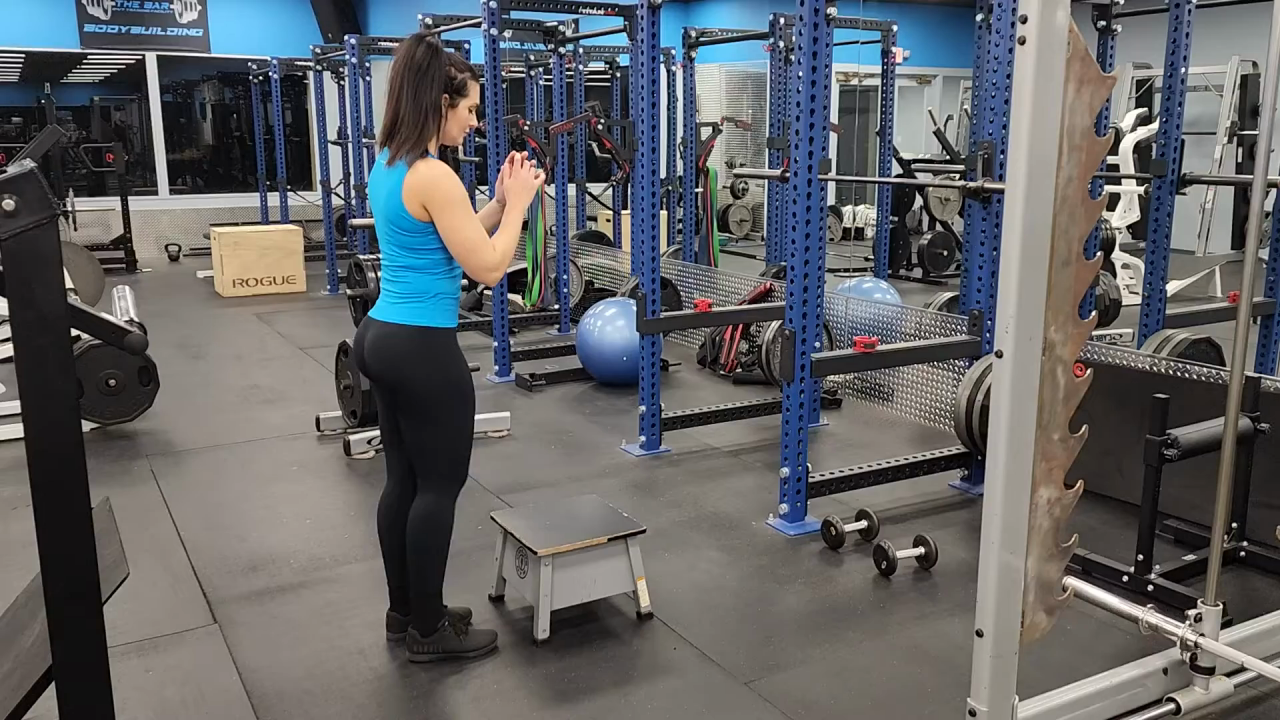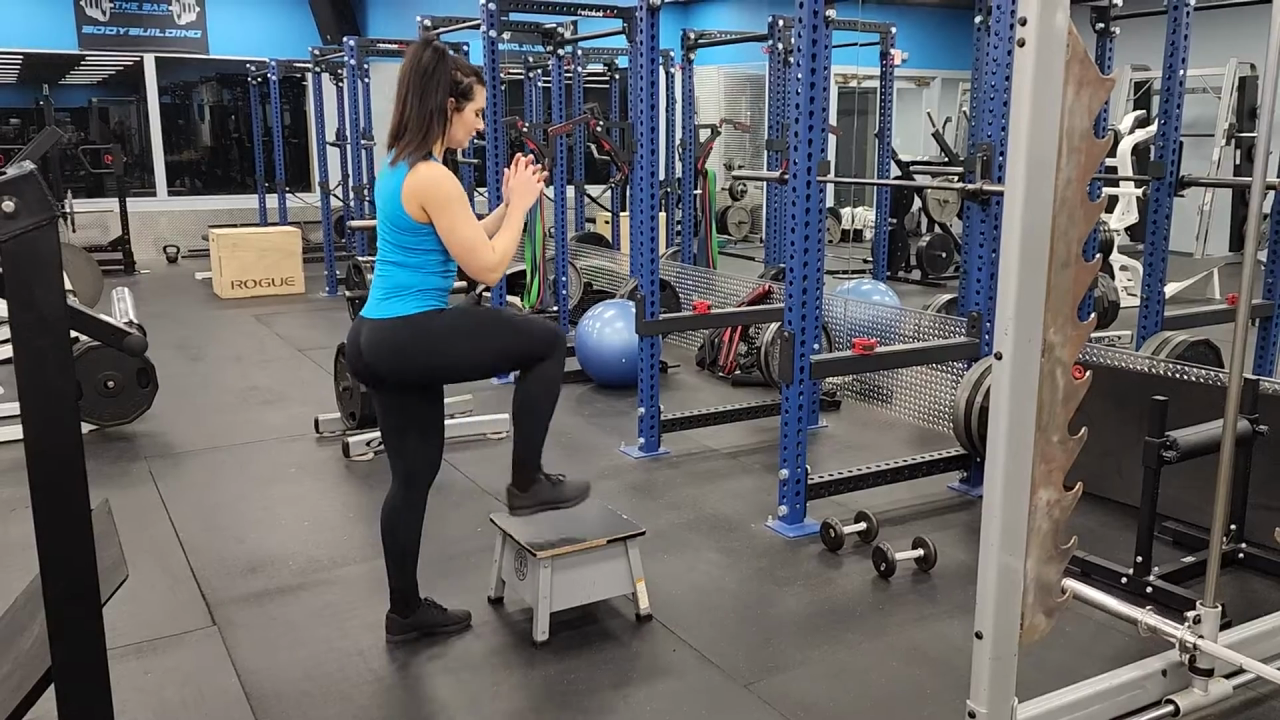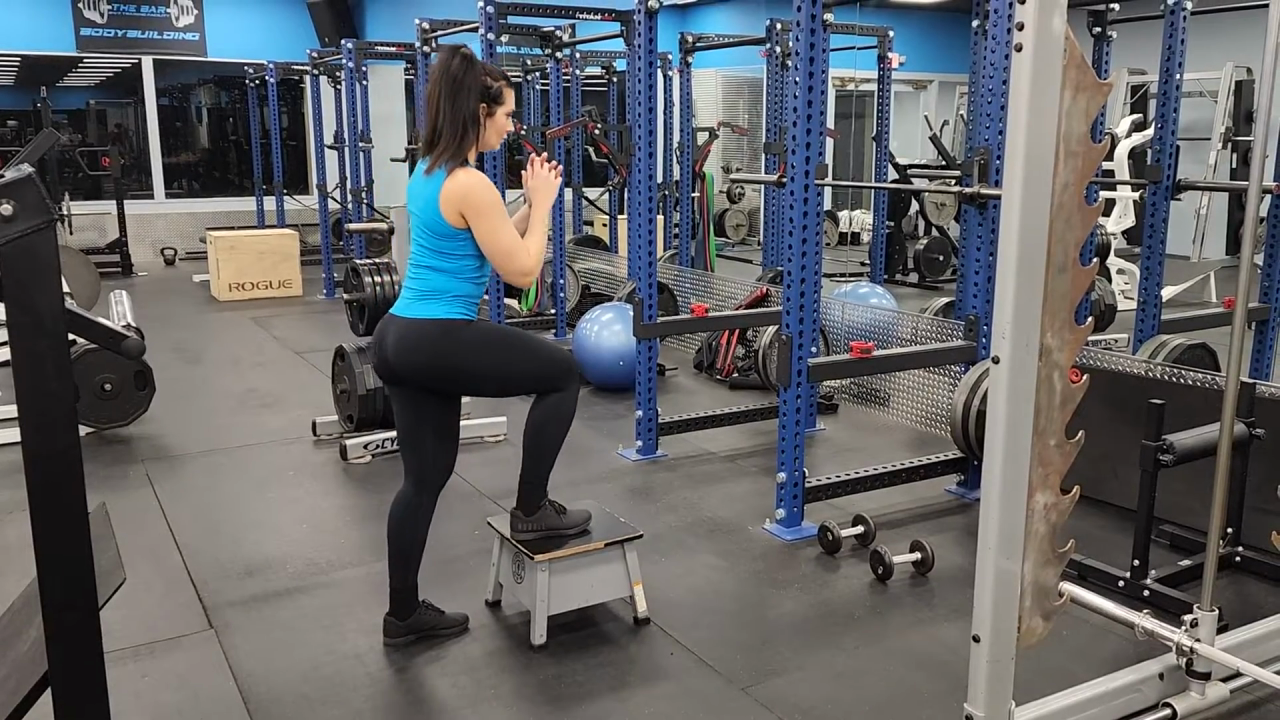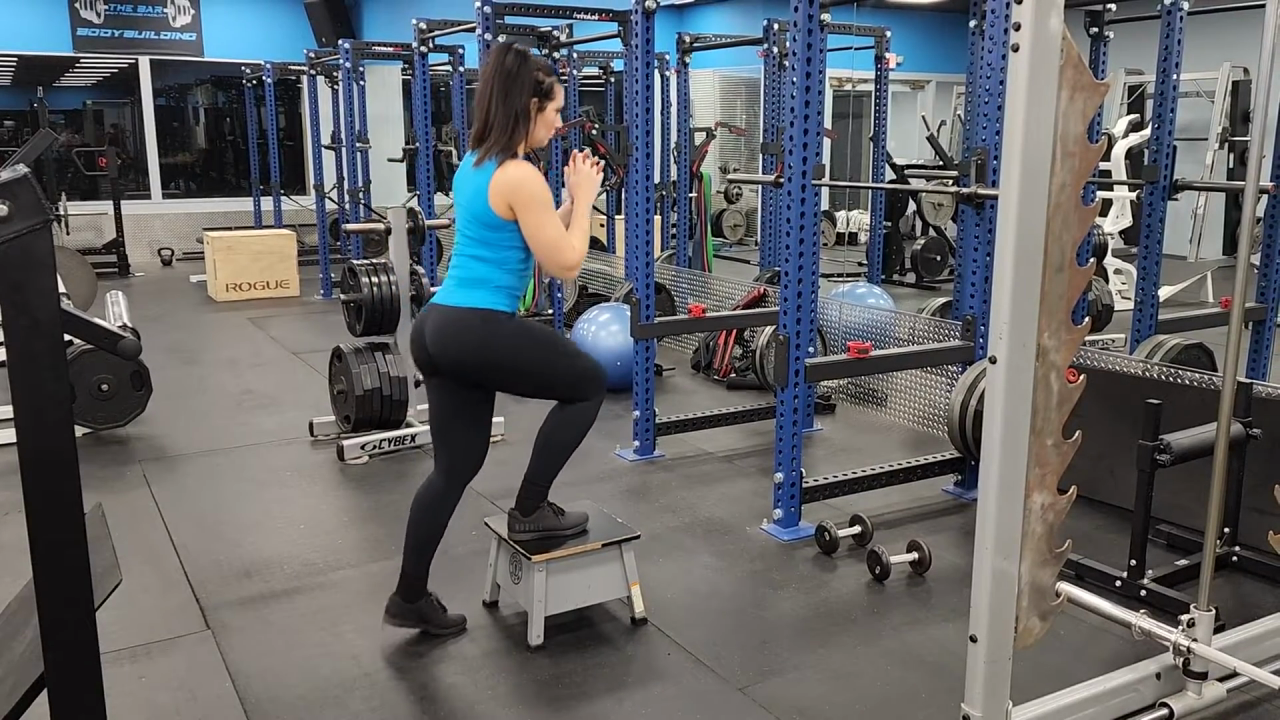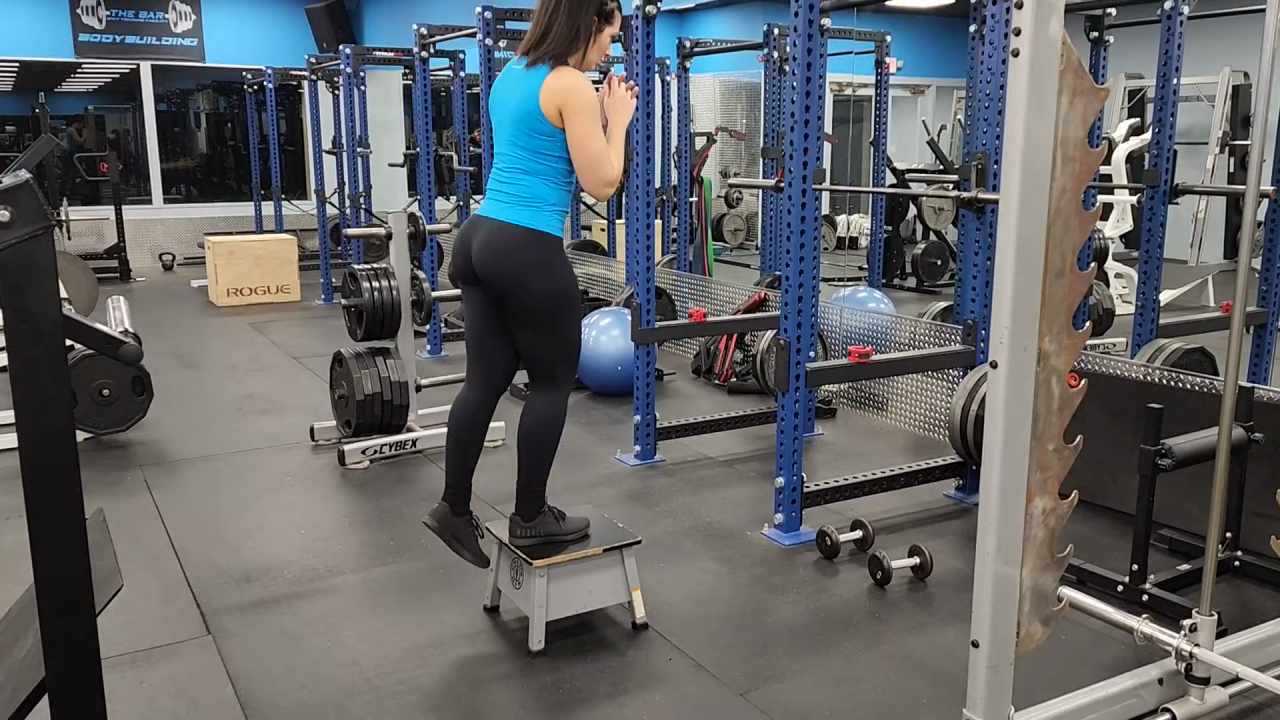
dt=0.5s
person 1, frame 1
left shoulder: (388, 165)
right shoulder: (432, 176)
right elbow: (488, 268)
left wrist: (498, 201)
right wrist: (519, 205)
left hip: (382, 336)
right hip: (420, 346)
left knee: (408, 479)
right knee: (439, 485)
left ankle: (405, 612)
right ankle: (432, 630)
person 1, frame 2
left shoulder: (398, 166)
right shoulder: (433, 178)
left elbow: (458, 246)
right elbow: (487, 268)
left wrist: (507, 206)
right wrist: (520, 206)
left hip: (375, 339)
right hip: (411, 338)
left knee: (412, 474)
right knee: (547, 342)
left ankle: (406, 611)
right ankle: (526, 482)
person 1, frame 3
left shoulder: (427, 171)
right shoulder: (470, 184)
right elbow: (522, 271)
left wrist: (530, 203)
right wrist: (543, 203)
left hip: (400, 339)
right hip: (439, 342)
left knee: (424, 477)
right knee: (563, 373)
left ankle: (403, 613)
right ankle: (531, 509)
person 1, frame 4
left shoulder: (474, 164)
right shoulder: (518, 177)
right elbow: (564, 265)
left wrist: (568, 201)
right wrist: (583, 200)
left hip: (437, 329)
right hip: (478, 331)
left knee: (454, 467)
right knee: (587, 384)
left ankle: (410, 597)
right ankle: (530, 511)
person 1, frame 5
left shoulder: (511, 75)
right shoulder: (570, 84)
right elbow: (601, 183)
left wrist: (598, 120)
right wrist: (617, 122)
left hip: (479, 240)
right hip: (528, 250)
left knee: (485, 380)
right knee: (551, 382)
left ankle: (454, 509)
right ankle: (531, 518)
